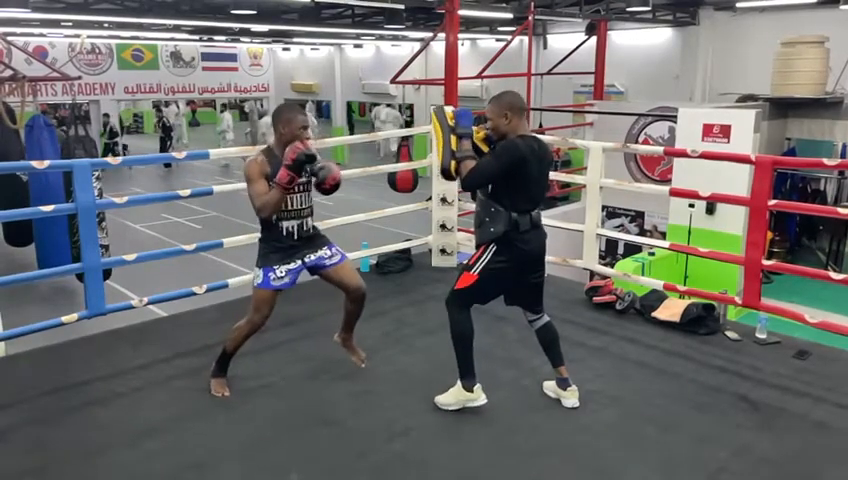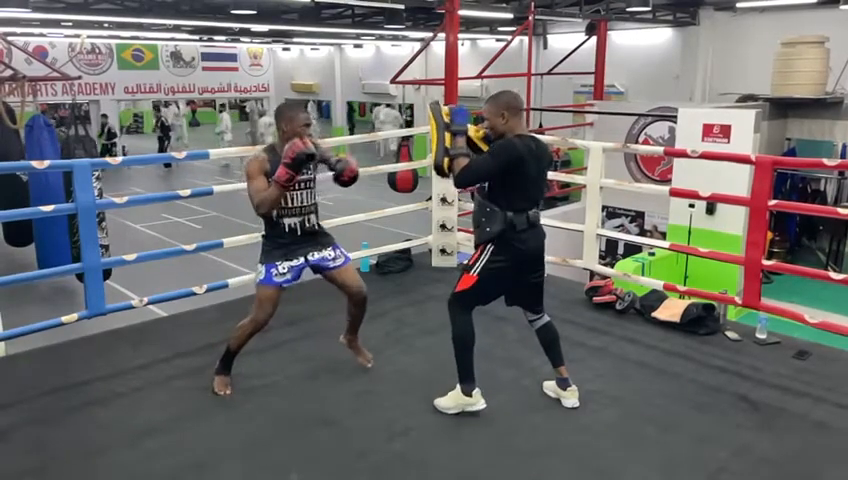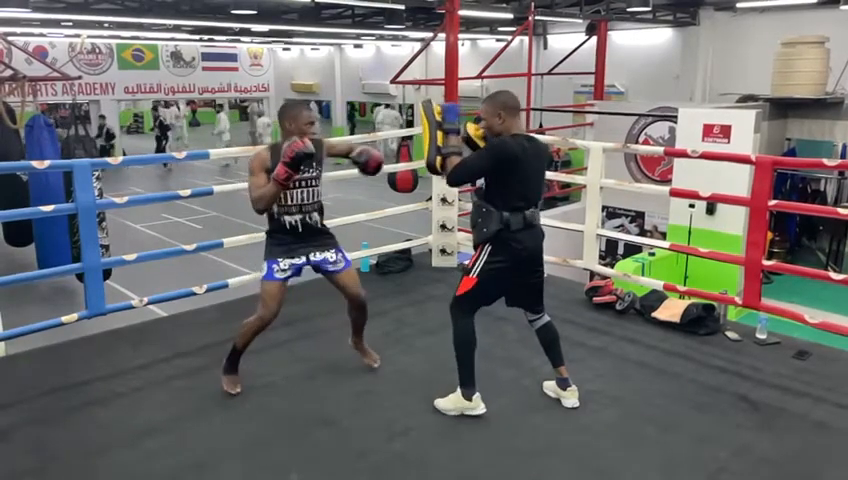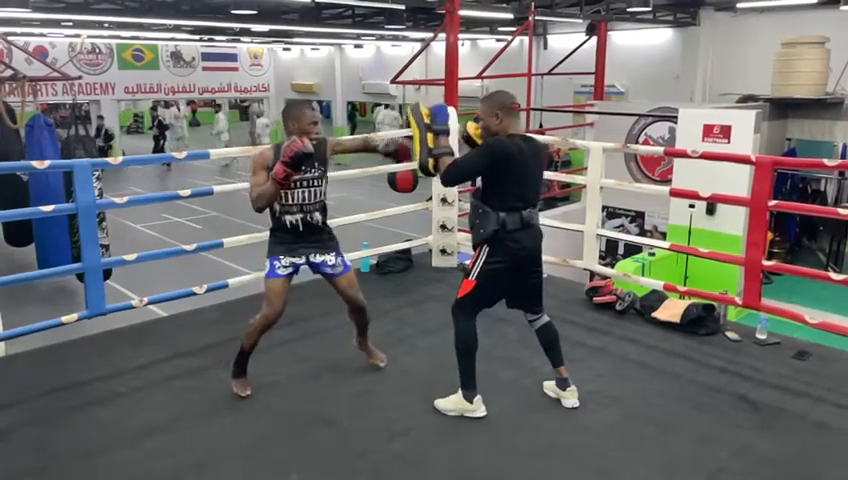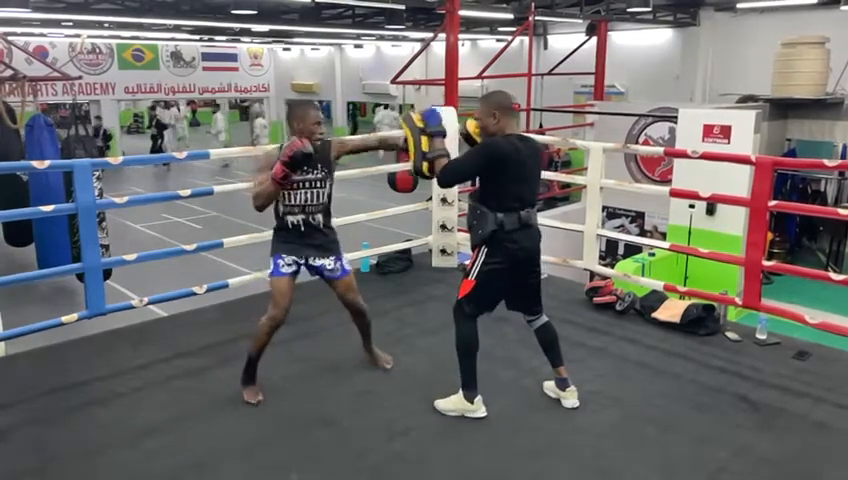
dt=0.2s
person 1, frame 1
left shoulder: (511, 149)
right shoulder: (540, 149)
left elbow: (470, 180)
left wrist: (465, 138)
right wrist: (490, 145)
left hip: (506, 244)
right hip: (531, 239)
left knee: (457, 302)
right knee: (534, 311)
left ankle: (468, 387)
right ankle: (564, 385)
person 1, frame 2
left shoulder: (507, 149)
right shoulder: (539, 149)
left elbow: (463, 178)
left wrist: (459, 135)
right wrist: (485, 145)
left hip: (504, 243)
right hip: (531, 239)
left knee: (459, 305)
right knee: (534, 311)
left ankle: (468, 392)
right ankle: (565, 384)
person 1, frame 3
left shoulder: (502, 148)
right shoulder: (538, 149)
left elbow: (455, 176)
left wrist: (451, 133)
left hip: (502, 243)
right hip: (530, 238)
left knee: (461, 309)
right knee: (535, 310)
left ankle: (468, 396)
right ankle: (565, 384)
person 1, frame 4
left shoulder: (497, 148)
right shoulder: (537, 149)
left elbow: (449, 176)
left wrist: (441, 133)
left hip: (501, 244)
right hip: (529, 238)
left knee: (463, 311)
right knee: (534, 311)
left ankle: (469, 397)
right ankle: (565, 384)
person 1, frame 5
left shoulder: (493, 148)
right shoulder: (534, 149)
left elbow: (446, 177)
left wrist: (436, 136)
left hip: (499, 244)
right hip: (527, 238)
left knee: (465, 312)
right knee: (533, 311)
left ankle: (470, 398)
right ankle: (564, 384)
person 2, frame 1
left shoulder: (301, 154)
right shoulder: (258, 164)
left elbow: (322, 172)
right elbow: (264, 210)
left wrist: (327, 173)
right wrist: (289, 172)
left hip: (312, 240)
right hip: (277, 250)
left knee: (357, 289)
right knee: (257, 319)
left ankle: (346, 337)
right ankle: (219, 370)
person 2, frame 2
left shoulder: (310, 149)
right shoulder: (260, 161)
left elbow: (332, 160)
right elbow: (262, 207)
left wrist: (342, 165)
right wrist: (288, 170)
left hip: (316, 238)
right hip: (280, 247)
left knee: (358, 292)
right knee: (260, 317)
left ankle: (351, 339)
right ankle: (223, 368)
person 2, frame 3
left shoulder: (318, 148)
right shoulder: (263, 158)
left elbow: (351, 149)
right elbow: (259, 204)
left wrist: (363, 155)
right wrist: (287, 168)
left hip: (319, 238)
right hip: (283, 244)
left knee: (357, 296)
right knee: (265, 315)
left ankle: (358, 341)
right ankle: (230, 366)
person 2, frame 4
left shoulder: (324, 147)
right shoulder: (267, 158)
left elbow: (364, 143)
right elbow: (258, 203)
right wrist: (286, 168)
left hip: (321, 239)
right hip: (284, 244)
left knee: (356, 299)
right knee: (270, 313)
left ankle: (363, 342)
right ankle: (239, 369)
person 2, frame 5
left shoulder: (331, 149)
right shoulder: (274, 157)
left elbow: (374, 142)
right elbow: (259, 203)
left wrist: (406, 142)
right wrist: (285, 168)
left hip: (323, 241)
right hip: (287, 244)
left knee: (355, 303)
right knee: (277, 314)
left ankle: (369, 347)
right ankle: (248, 377)
